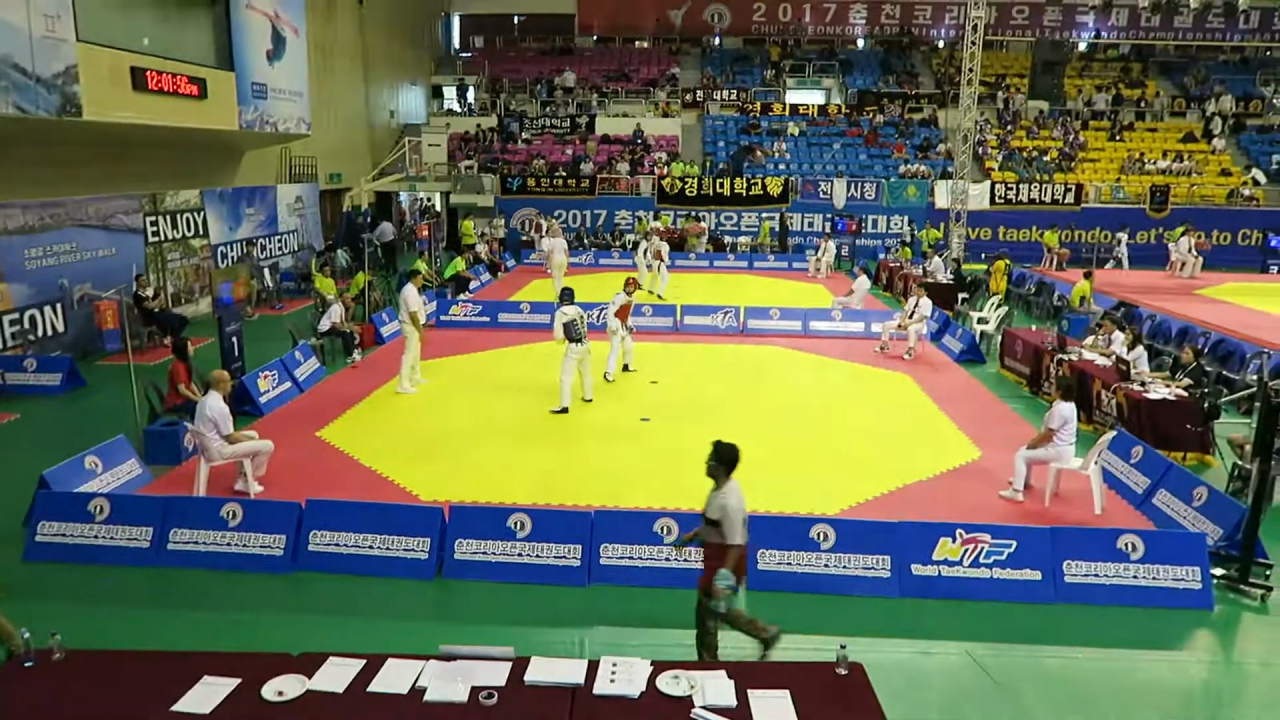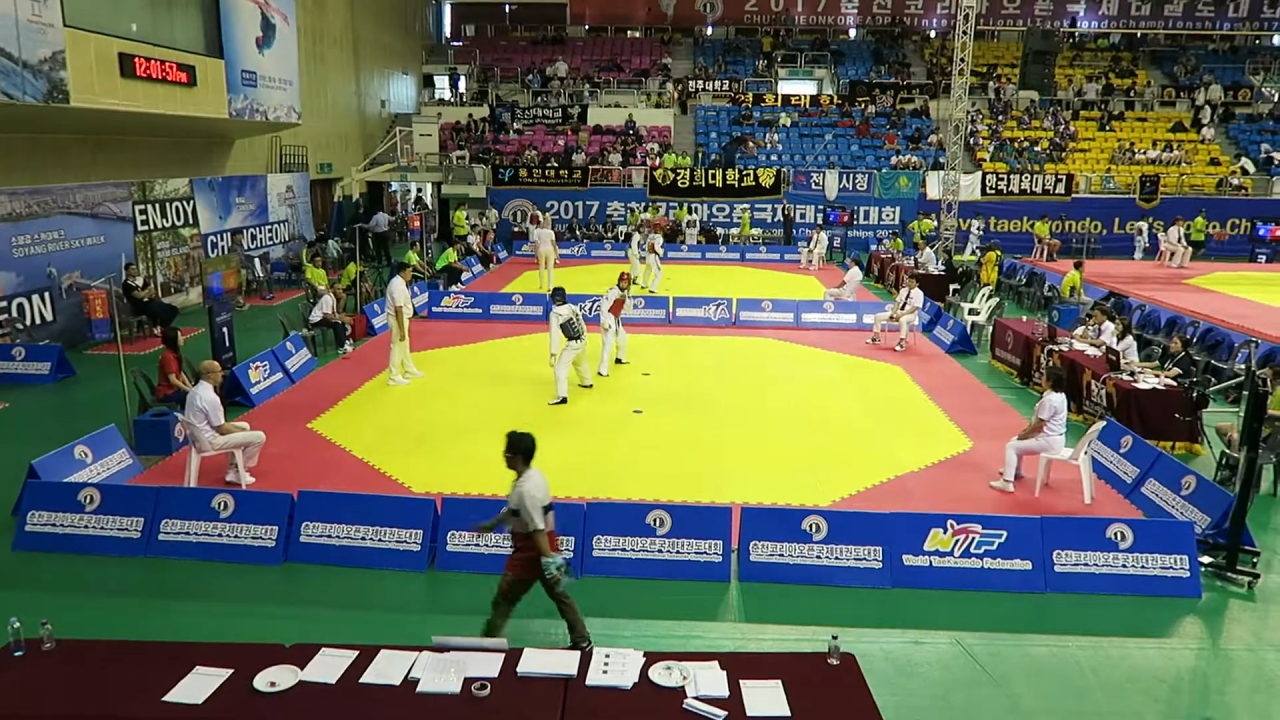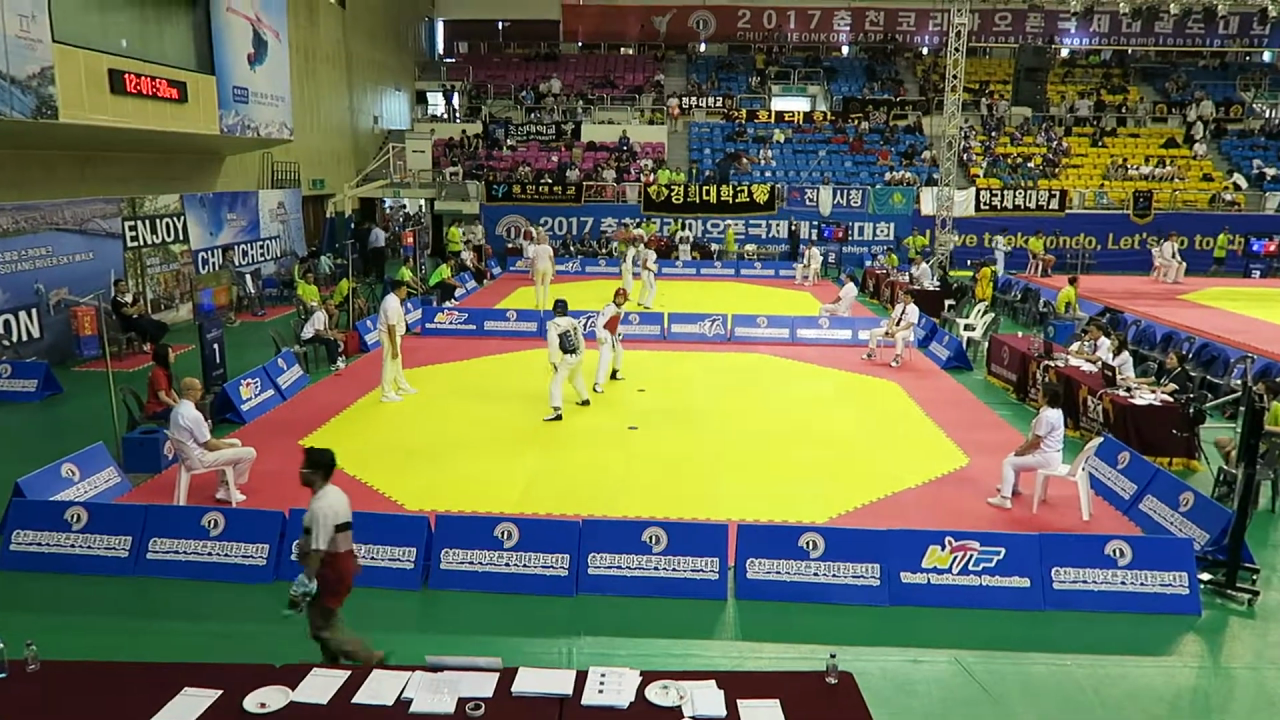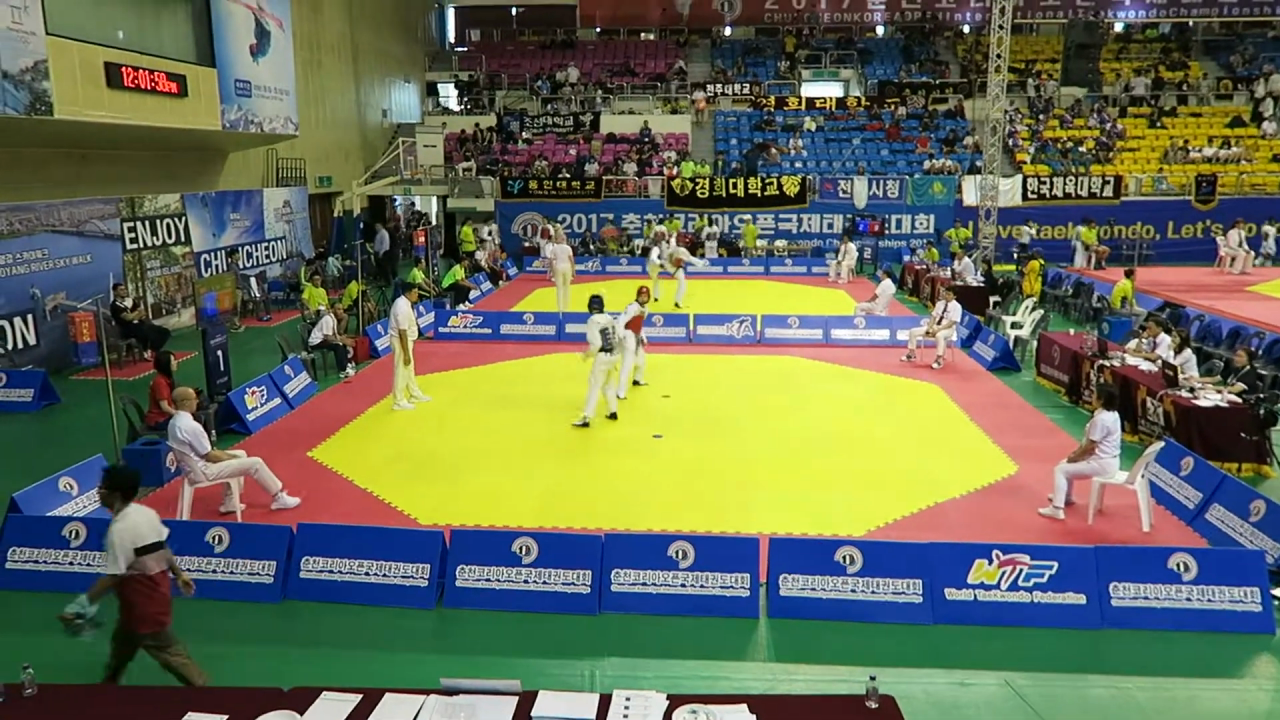
dt=0.7s
person 1, frame 1
left shoulder: (729, 502)
right shoulder: (721, 488)
left elbow: (736, 545)
left wrist: (723, 578)
right wrist: (692, 535)
left hip: (722, 563)
right hip: (716, 558)
left knee: (707, 611)
right knee: (719, 609)
left ankle: (708, 660)
right ankle: (766, 633)
person 1, frame 2
left shoulder: (526, 490)
right shoulder: (534, 475)
left elbow: (536, 530)
left wrist: (549, 561)
right wrist: (493, 523)
left hip: (531, 551)
right hip: (546, 544)
left knee: (503, 600)
right knee: (560, 596)
right ankle: (582, 642)
person 1, frame 3
left shoulder: (320, 507)
right shoulder: (337, 493)
left elbow: (318, 551)
left wrist: (304, 583)
right wrist: (352, 561)
left hip: (330, 570)
right hip: (343, 563)
left knee: (323, 627)
right knee: (322, 620)
left ankle: (371, 658)
right ankle: (332, 664)
person 1, frame 4
left shoulder: (120, 530)
right shoulder: (146, 513)
left elbow: (112, 576)
right elbow: (164, 548)
left wrist: (82, 605)
right wrist: (179, 575)
left hip: (144, 596)
right hip: (158, 586)
left knee: (166, 650)
right knee: (123, 641)
right ankle: (109, 686)
